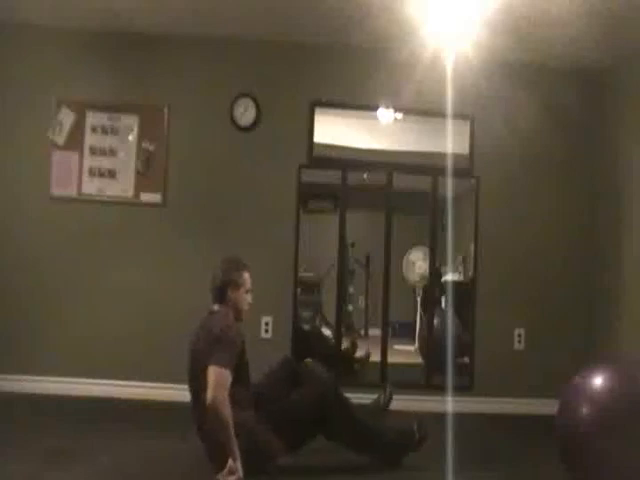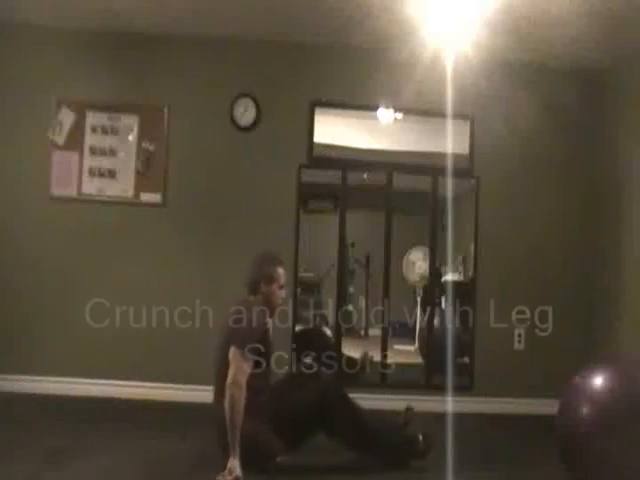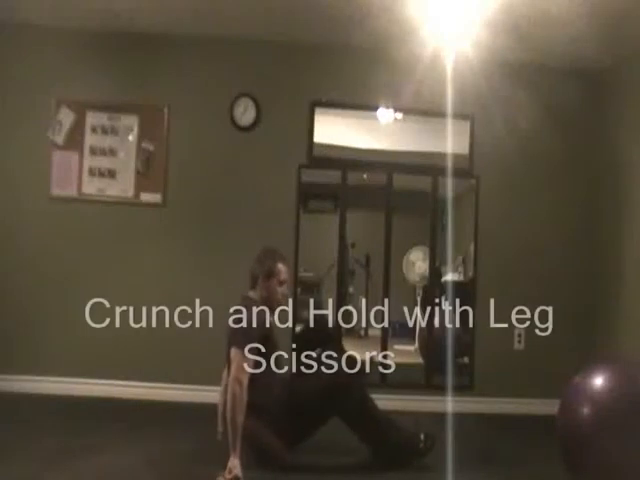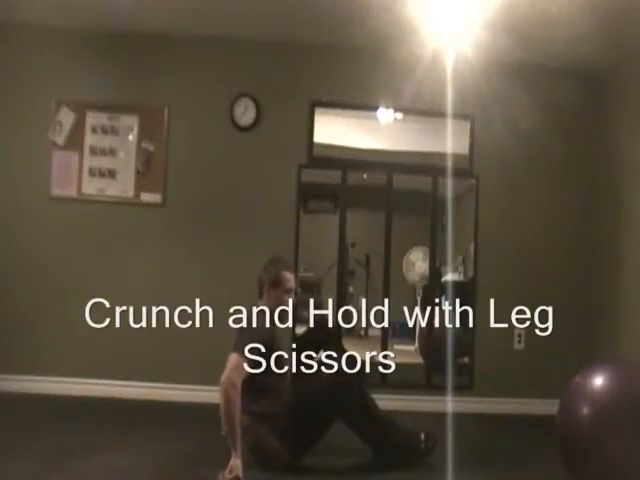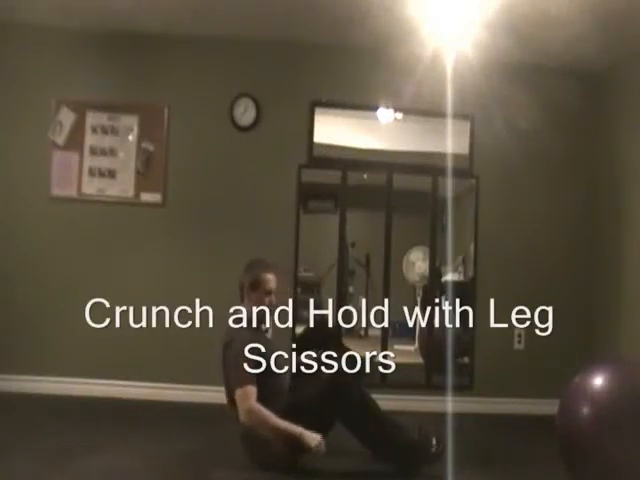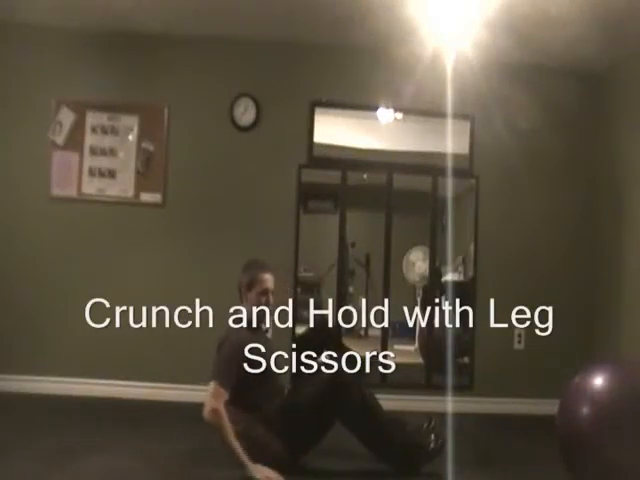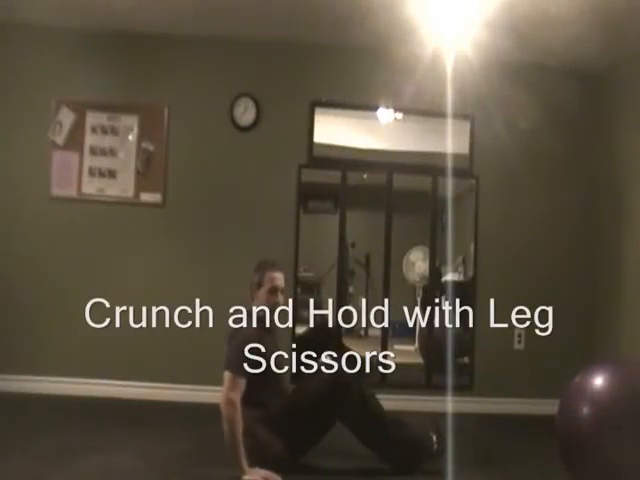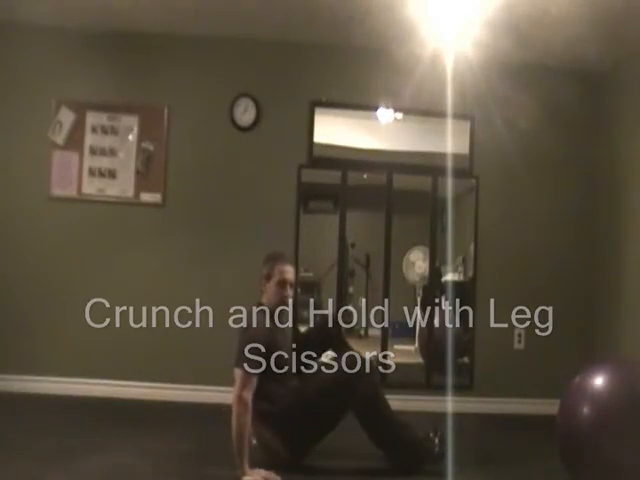
dt=0.4s
person 1, frame 1
left shoulder: (212, 324)
right shoulder: (227, 332)
right elbow: (216, 398)
right wrist: (235, 456)
left hip: (240, 423)
right hip: (246, 443)
left knee: (292, 368)
right knee: (324, 394)
left ankle: (359, 423)
right ankle: (393, 444)
person 1, frame 2
left shoulder: (248, 313)
right shoulder: (252, 320)
right elbow: (235, 384)
right wrist: (234, 456)
left hip: (255, 416)
right hip: (253, 437)
left knee: (312, 376)
right knee: (327, 394)
left ankle: (384, 436)
right ankle: (398, 447)
person 1, frame 3
left shoulder: (251, 313)
right shoulder: (252, 320)
left elbow: (229, 375)
right elbow: (237, 382)
left wrist: (226, 426)
right wrist: (234, 455)
left hip: (273, 413)
right hip: (269, 430)
right knee: (341, 381)
right ankle: (398, 446)
person 1, frame 4
left shoulder: (263, 324)
right shoulder: (258, 330)
right elbow: (229, 382)
right wrist: (237, 452)
left hip: (279, 421)
right hip: (275, 441)
right knee: (341, 381)
right ankle: (398, 446)
person 1, frame 5
left shoulder: (254, 330)
right shoulder: (241, 342)
right elbow: (247, 411)
right wrist: (301, 434)
left hip: (281, 420)
right hip: (273, 444)
right knee: (340, 382)
right ankle: (405, 451)
person 1, frame 6
left shoulder: (256, 332)
right shoulder: (236, 342)
right elbow: (212, 408)
left hip: (279, 423)
right hip: (271, 445)
right knee: (338, 382)
right ankle: (404, 451)
person 1, frame 7
left shoulder: (266, 328)
right shoulder: (246, 336)
right elbow: (229, 400)
left hip: (278, 424)
right hip: (270, 444)
right knee: (340, 382)
right ankle: (408, 450)
person 1, frame 8
left shoulder: (280, 317)
right shoulder: (257, 331)
right elbow: (241, 398)
left hip: (289, 413)
right hip: (282, 436)
right knee: (354, 372)
right ankle: (411, 451)
